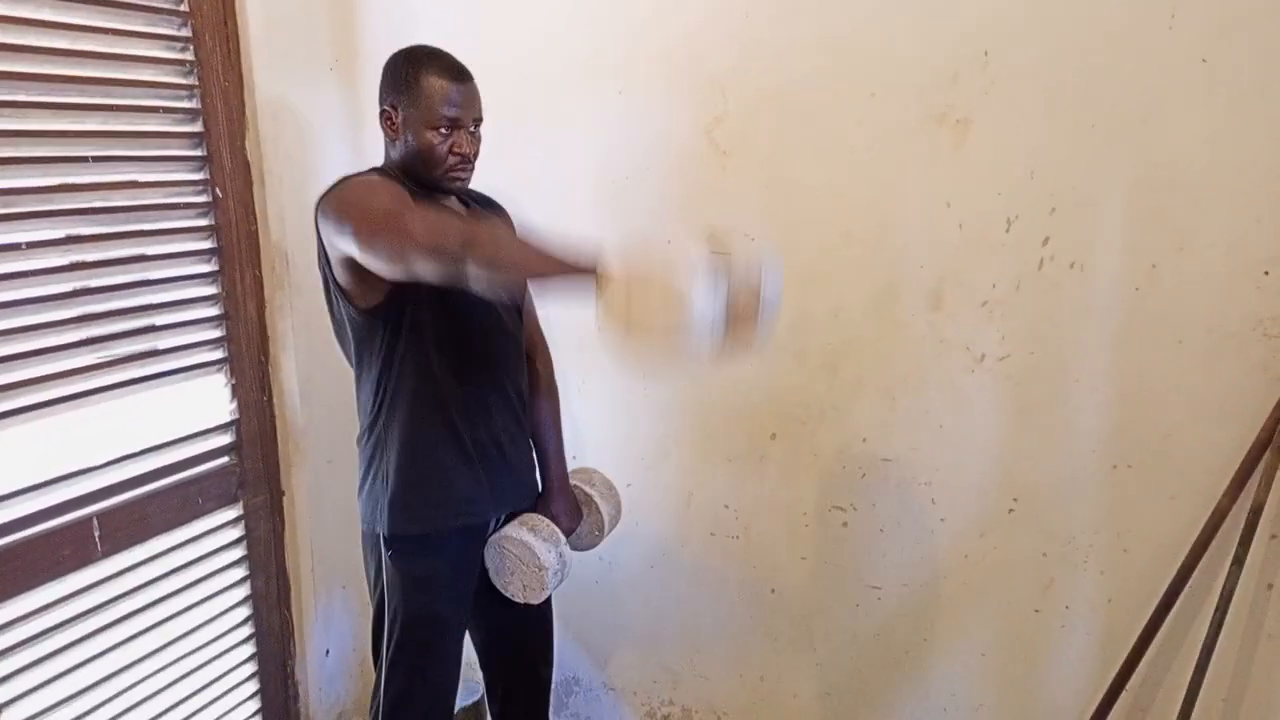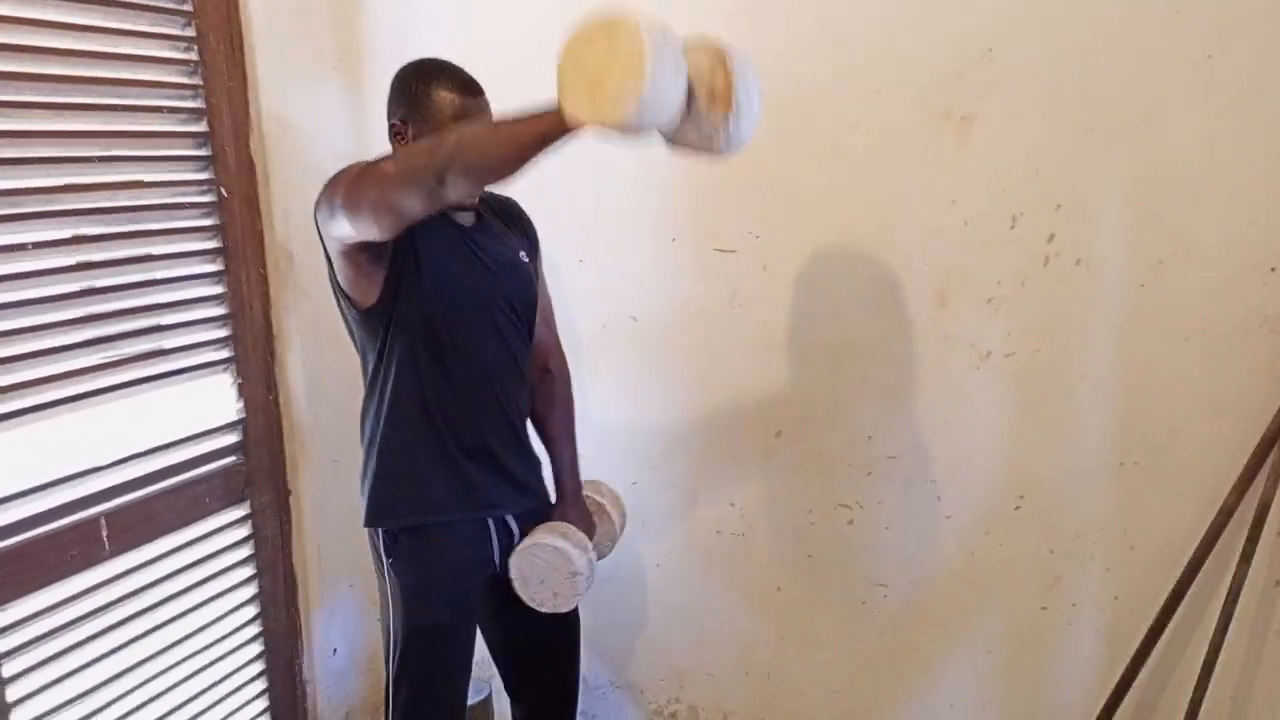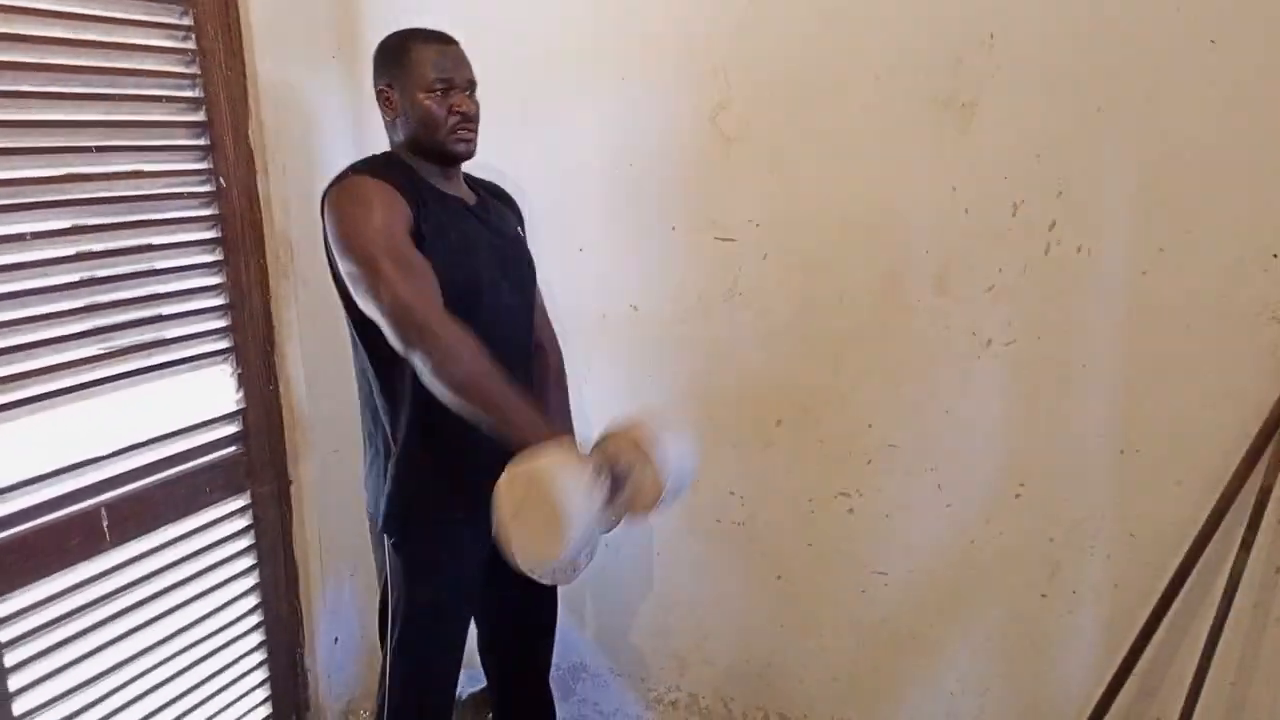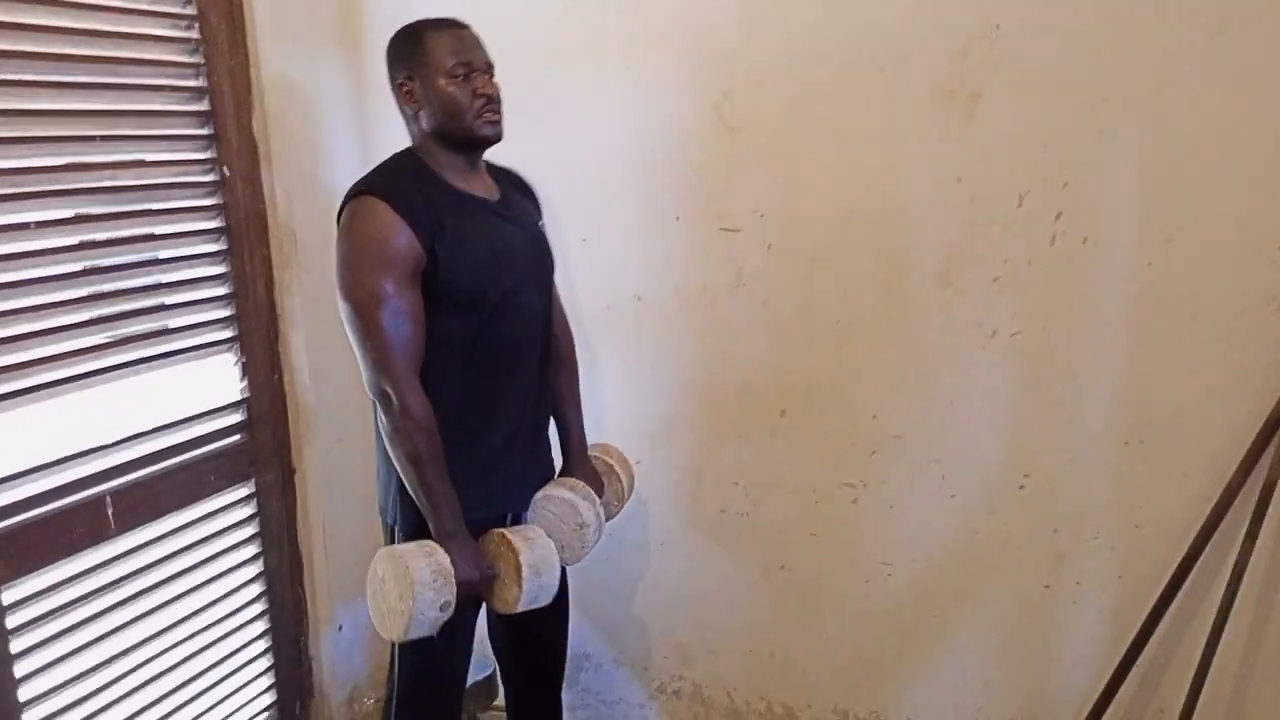
dt=0.4s
person 1, frame 1
left shoulder: (488, 213)
right shoulder: (357, 206)
left elbow: (529, 347)
right elbow: (462, 253)
left wrist: (556, 481)
right wrist: (606, 273)
left hip: (508, 493)
right hip: (418, 506)
person 1, frame 2
left shoulder: (510, 222)
right shoulder: (355, 210)
left elbow: (546, 362)
right elbow: (447, 170)
left wrist: (570, 494)
left hip: (517, 499)
right hip: (424, 510)
person 1, frame 3
left shoulder: (498, 204)
right shoulder: (364, 200)
left elbow: (537, 337)
right elbow: (427, 338)
right wrist: (542, 441)
right hip: (426, 492)
left knee: (525, 663)
person 1, frame 4
left shoulder: (516, 192)
right shoulder: (383, 213)
right elbow: (397, 392)
left wrist: (576, 454)
right wrist: (451, 535)
left hip: (526, 479)
right hip: (438, 496)
left knee: (538, 651)
